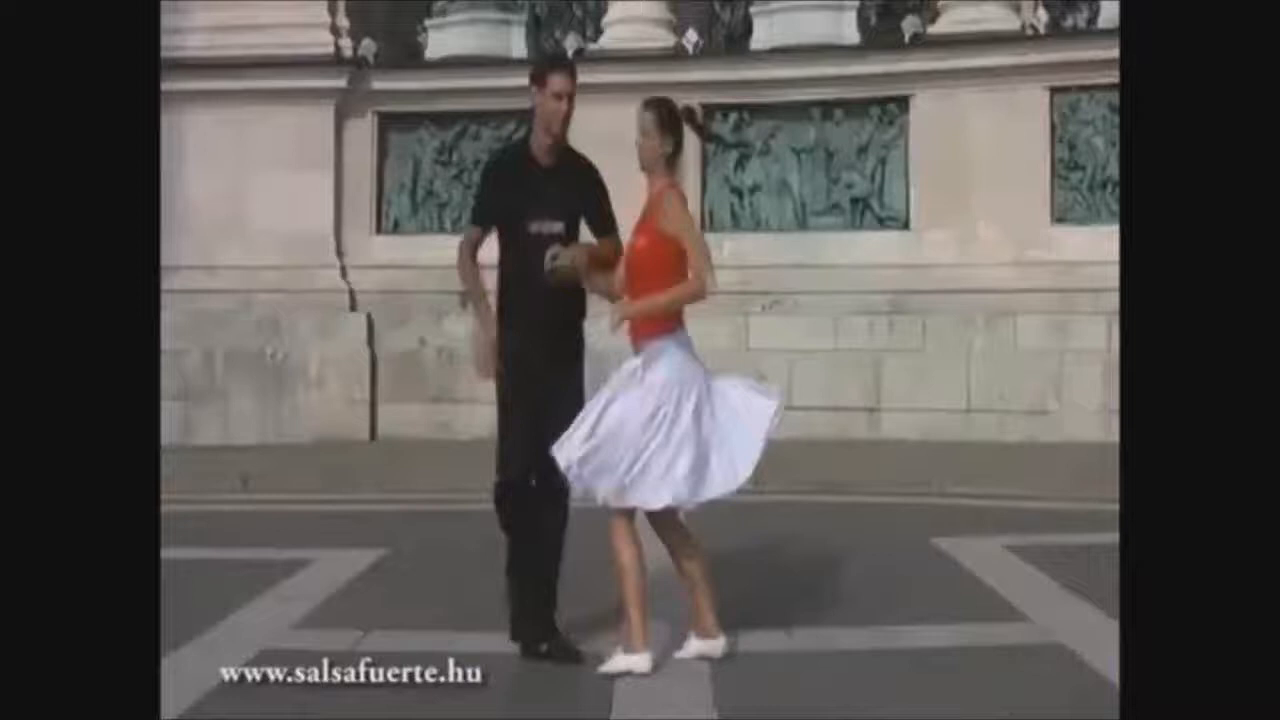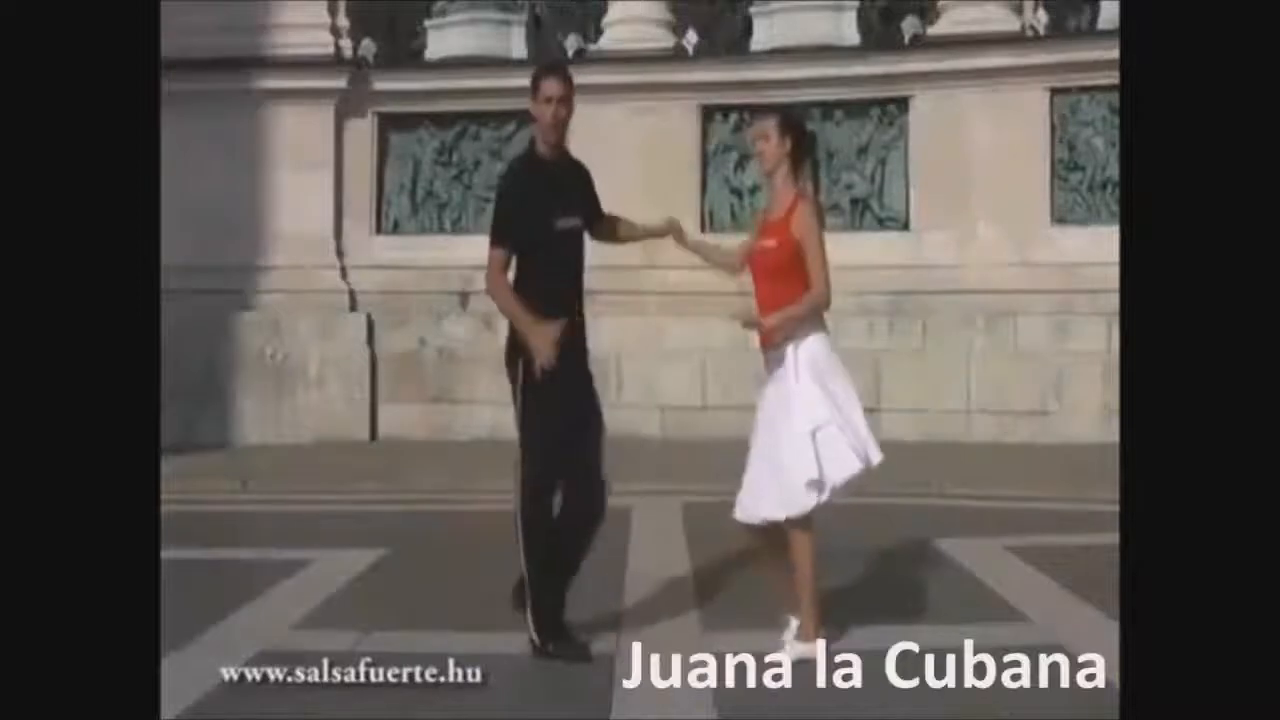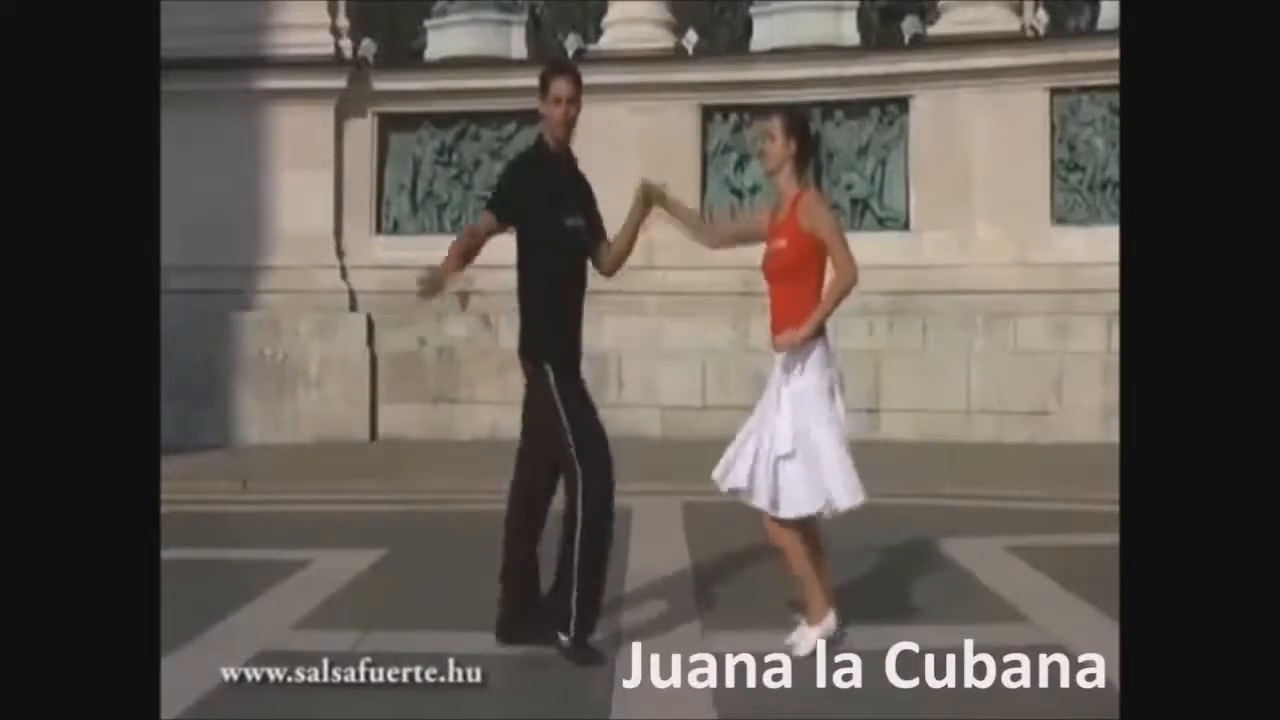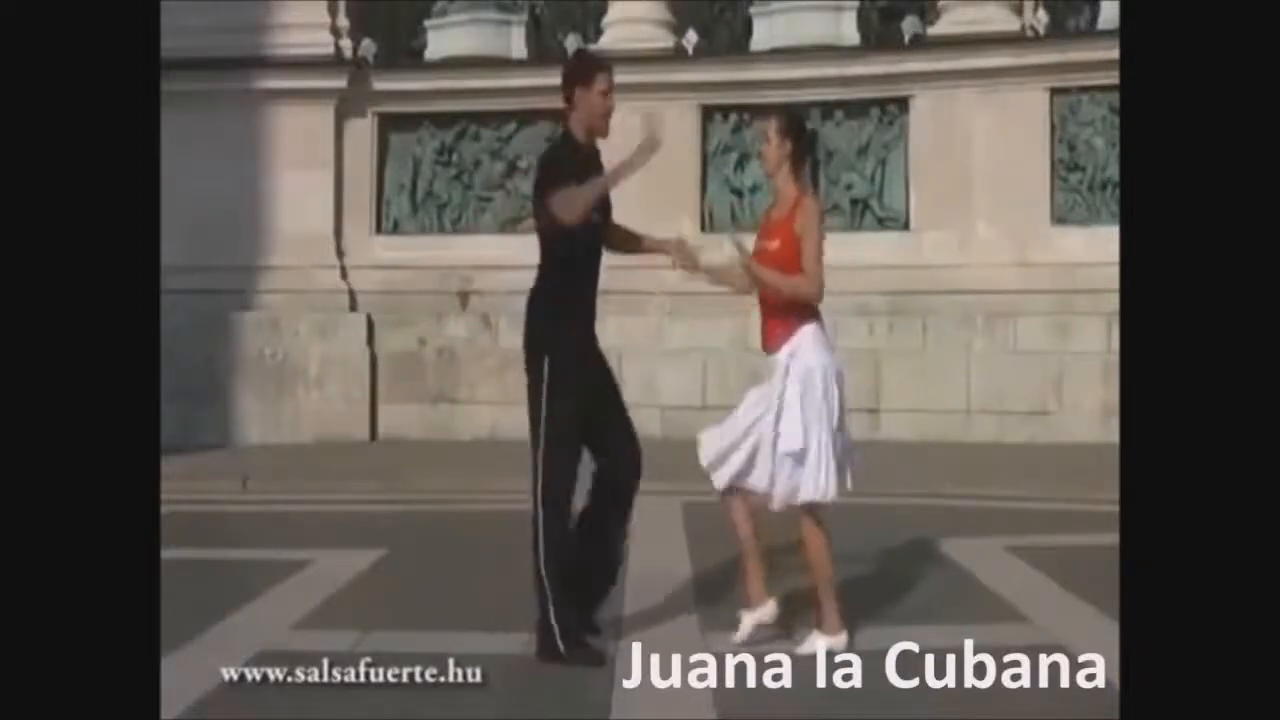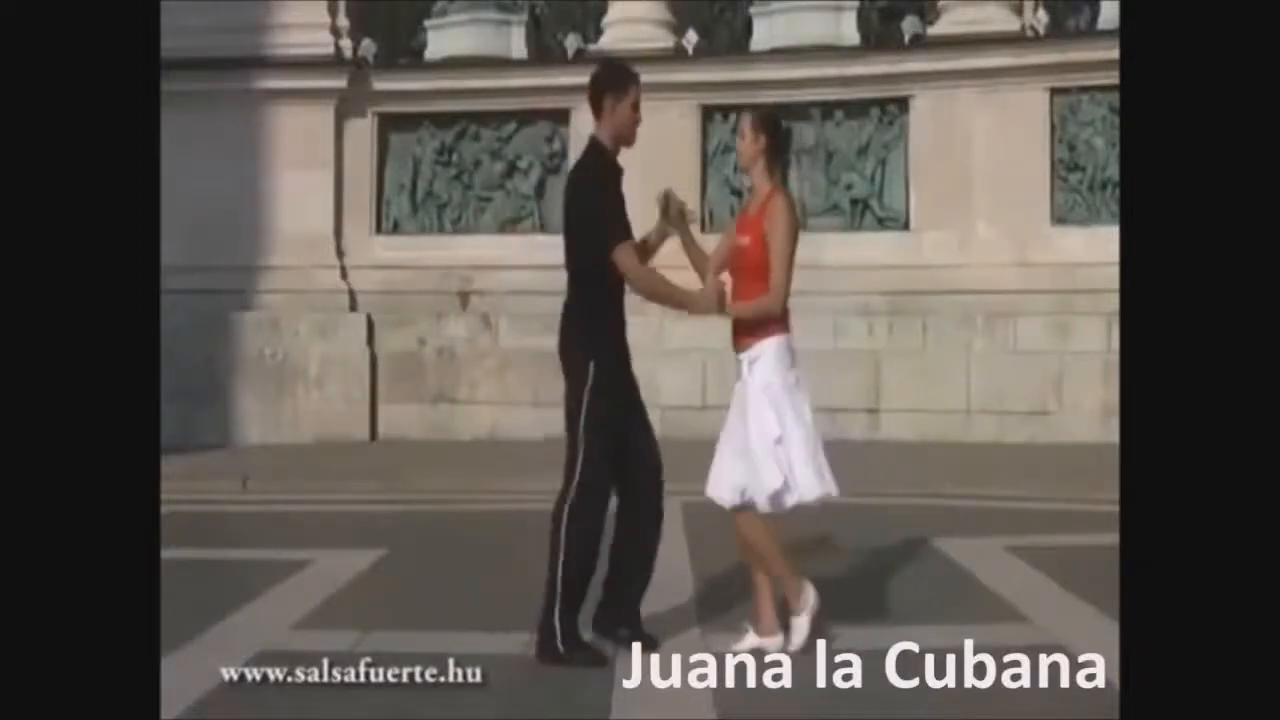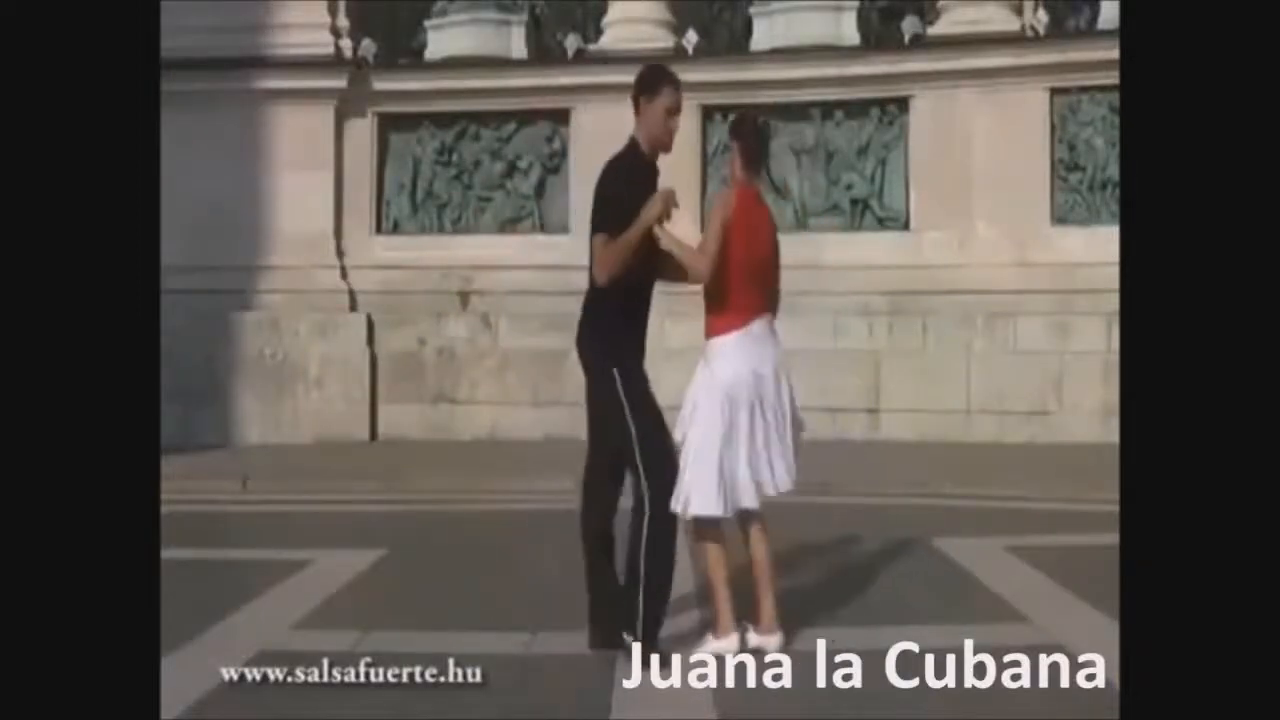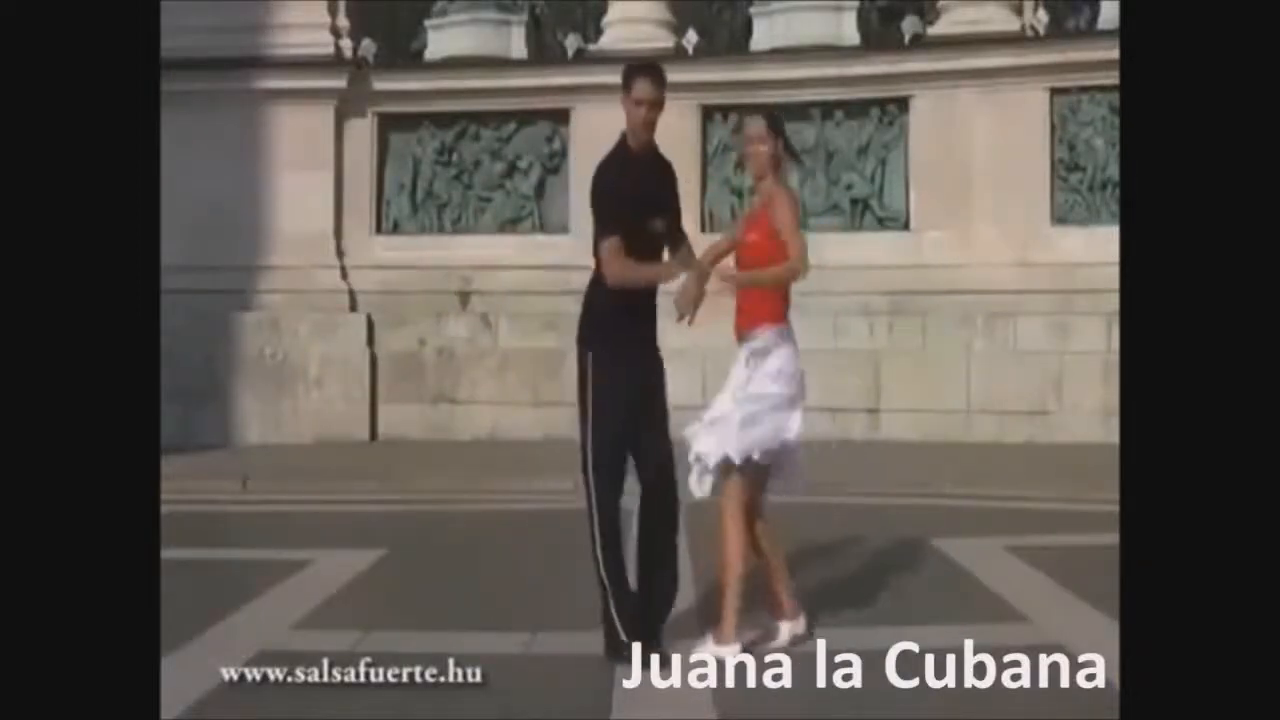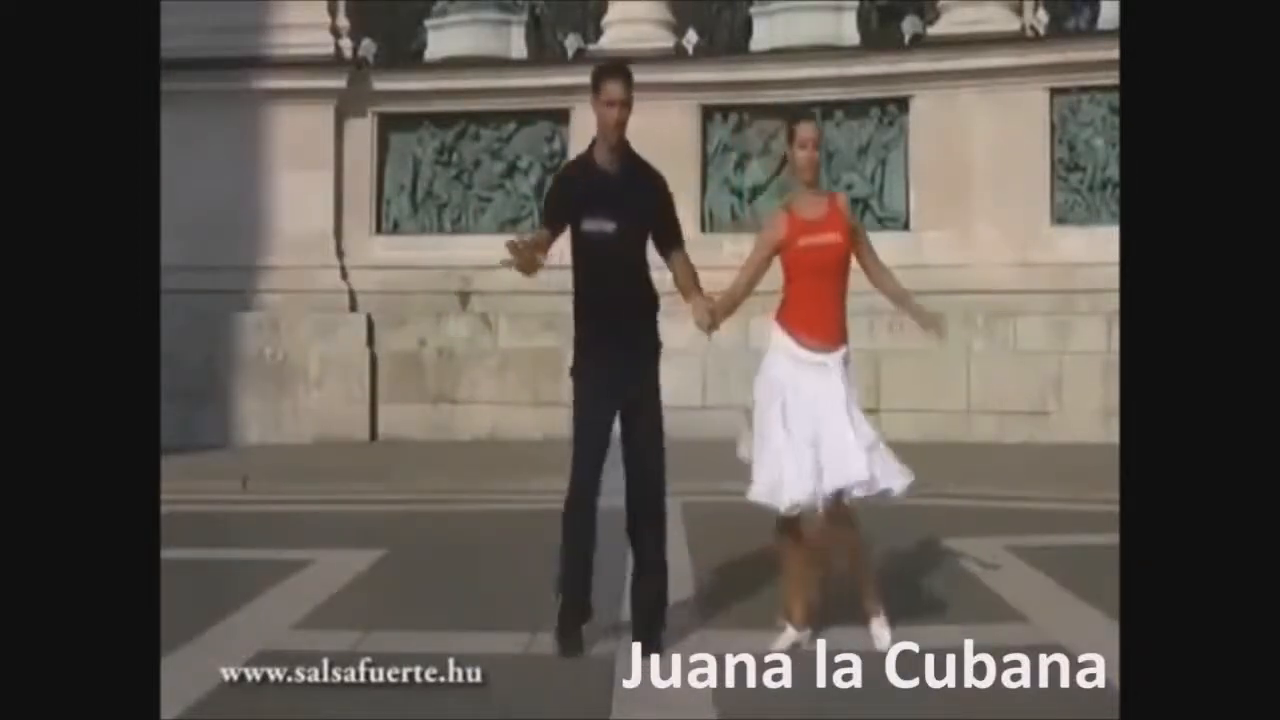
dt=0.4s
person 1, frame 1
left shoulder: (583, 174)
right shoulder: (504, 168)
left elbow: (614, 249)
right elbow: (468, 249)
left wrist: (589, 254)
right wrist: (483, 319)
left hip: (566, 345)
right hip: (518, 344)
left knee: (555, 480)
right knee: (516, 474)
left ankle: (539, 619)
right ankle: (529, 622)
person 1, frame 2
left shoulder: (576, 173)
right shoulder: (518, 179)
left elbow: (603, 228)
right elbow: (496, 274)
left wrist: (655, 230)
right wrist: (529, 328)
left hip: (573, 350)
right hip: (537, 354)
left knee: (586, 482)
right knee: (541, 483)
left ankle: (541, 596)
right ankle: (543, 626)
person 1, frame 3
left shoulder: (578, 182)
right shoulder: (524, 171)
left elbow: (606, 260)
right elbow: (480, 232)
left wrist: (637, 216)
right wrist: (447, 268)
left hip: (562, 346)
right hip: (544, 348)
left knee: (537, 475)
right knee: (592, 471)
left ankle: (519, 613)
right ankle: (566, 623)
person 1, frame 4
left shoulder: (589, 162)
right shoulder: (557, 162)
right elbow: (566, 213)
left wrist: (657, 244)
right wrist: (630, 164)
left hip: (581, 341)
right hip: (553, 343)
left knee: (622, 459)
right knee: (555, 481)
left ankle: (581, 590)
right ankle: (557, 630)
person 1, frame 5
left shoulder: (604, 173)
right shoulder: (591, 178)
right elbow: (635, 275)
left wrist: (661, 230)
right wrist: (700, 301)
left hip: (606, 347)
right hip: (590, 349)
left knee: (643, 477)
right knee: (587, 484)
left ankle: (620, 612)
right ankle: (557, 632)
person 1, frame 6
left shoulder: (647, 175)
right shoulder: (620, 175)
right elbow: (603, 270)
right wrist: (645, 220)
left hip: (619, 345)
right hip: (608, 345)
left knee: (607, 477)
right knee: (655, 473)
left ankle: (609, 618)
right ankle: (633, 626)
person 1, frame 7
left shoulder: (663, 171)
right shoulder: (611, 173)
left elbow: (675, 246)
right elbow: (611, 268)
left wrist: (692, 273)
right wrist: (657, 271)
left hip: (643, 342)
right hip: (604, 343)
left knee: (660, 477)
right knee: (605, 479)
left ankle: (652, 610)
right ankle: (620, 626)
person 1, frame 8
left shoulder: (649, 182)
right shoulder: (571, 179)
left elbow: (676, 257)
right elbow: (539, 244)
left wrist: (698, 298)
right wrist: (526, 258)
left hip: (640, 346)
right hip: (593, 348)
left knee: (646, 477)
right knee: (585, 476)
left ankle: (648, 615)
right ankle: (571, 611)
person 2, frame 1
left shoulder: (671, 202)
right shoulder: (649, 206)
left elbow: (702, 278)
right elbow: (618, 286)
left wrist: (645, 304)
right wrist: (579, 272)
left hip: (664, 365)
right hip: (654, 366)
left knee: (621, 506)
right knee: (656, 507)
left ankle: (636, 644)
right ankle: (707, 626)
person 2, frame 2
left shoulder: (803, 209)
right shoulder: (767, 216)
left elbow: (821, 293)
right elbow: (735, 260)
left wrist: (770, 321)
right wrist: (685, 240)
left hip: (804, 361)
right hip: (777, 366)
left knee: (792, 505)
right knee: (766, 506)
left ankle: (808, 632)
right ankle: (799, 608)
person 2, frame 3
left shoulder: (810, 204)
right shoulder: (771, 215)
left elbow: (847, 271)
right elbow: (714, 235)
left wrist: (807, 326)
right wrist: (667, 204)
left hip: (805, 365)
right hip: (789, 368)
left knee: (776, 502)
right knee: (788, 502)
left ankle: (820, 610)
right ankle: (816, 610)
person 2, frame 4
left shoulder: (806, 207)
right shoulder: (770, 213)
left elbow: (810, 287)
left wrist: (755, 268)
right wrist: (702, 269)
left hip: (804, 360)
right hip: (782, 366)
left knee: (806, 502)
right knee: (729, 473)
left ankle: (832, 623)
right ankle: (758, 598)
person 2, frame 5
left shoulder: (779, 207)
right shoulder: (748, 209)
left elbow: (774, 299)
right elbow: (713, 267)
left wrist: (721, 305)
right wrist: (681, 229)
left hip: (768, 362)
right hip: (752, 364)
left knee: (746, 503)
right knee: (744, 501)
left ankle: (796, 590)
right ankle: (766, 621)
person 2, frame 6
left shoulder: (727, 199)
right shoulder: (765, 213)
left elbow: (704, 268)
left wrist: (660, 231)
left hip: (729, 358)
right hip: (764, 353)
left knee: (708, 505)
right knee: (747, 498)
left ankle: (724, 629)
right ankle: (767, 623)
person 2, frame 7
left shoulder: (782, 199)
right shoulder: (750, 211)
left elbow: (798, 264)
right elbow: (713, 256)
left wrist: (747, 277)
left hip: (772, 355)
right hip: (752, 358)
left knee: (732, 493)
right knee: (743, 499)
left ankle: (726, 635)
right ankle: (789, 611)
person 2, frame 8
left shoulder: (843, 208)
right shoulder: (779, 222)
left elbow: (875, 269)
right elbow: (742, 282)
left wrist: (916, 312)
right wrist: (716, 312)
left hip: (831, 368)
right hip: (788, 362)
left knee: (836, 502)
right knee: (785, 502)
left ankle: (874, 608)
right ankle: (797, 618)
